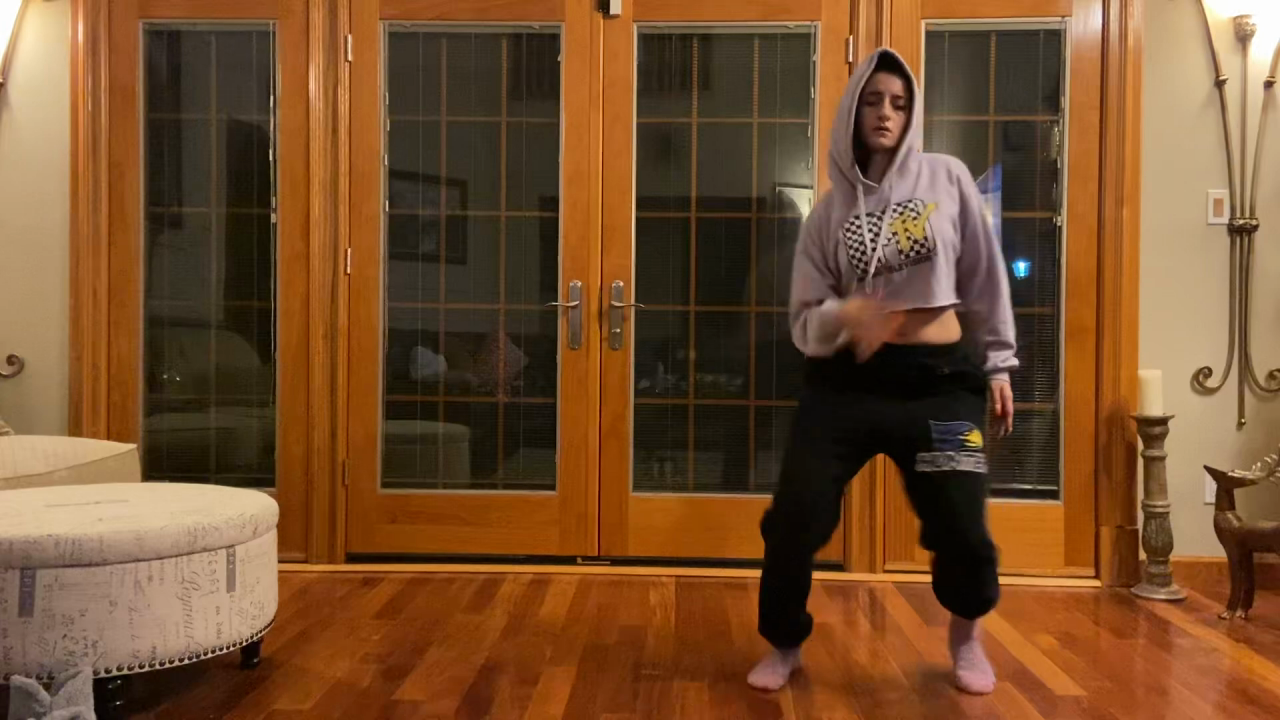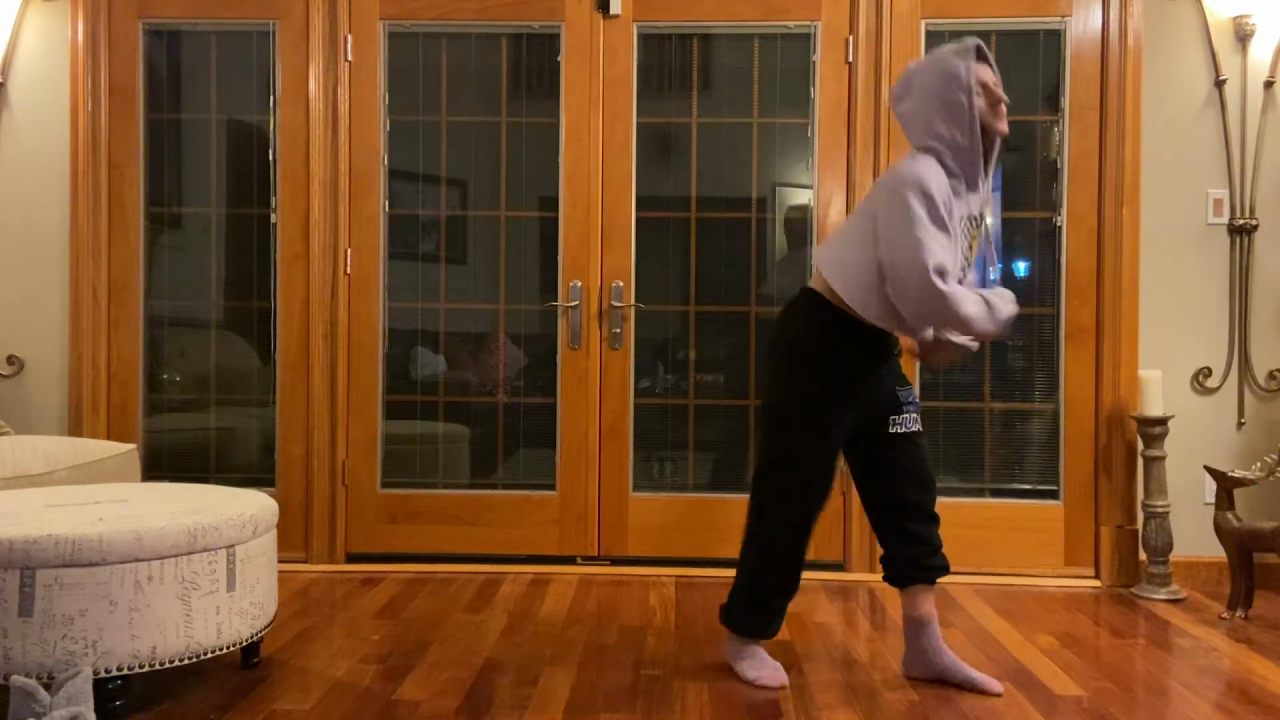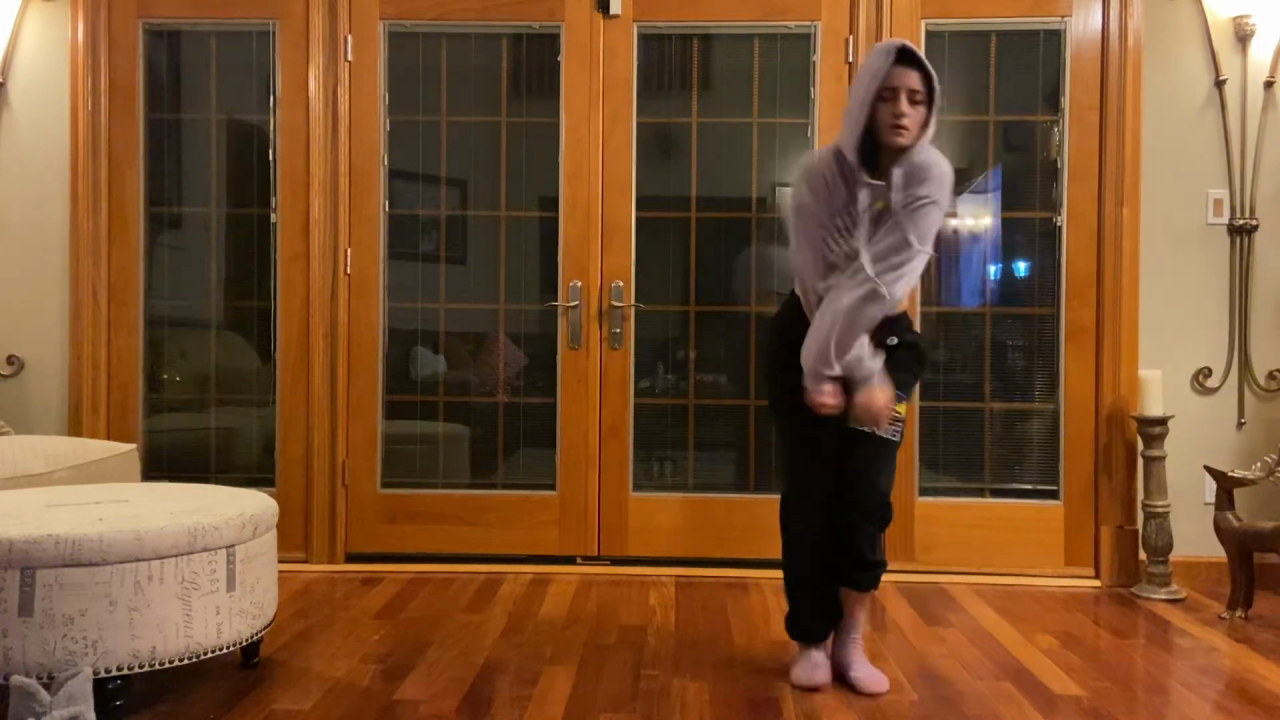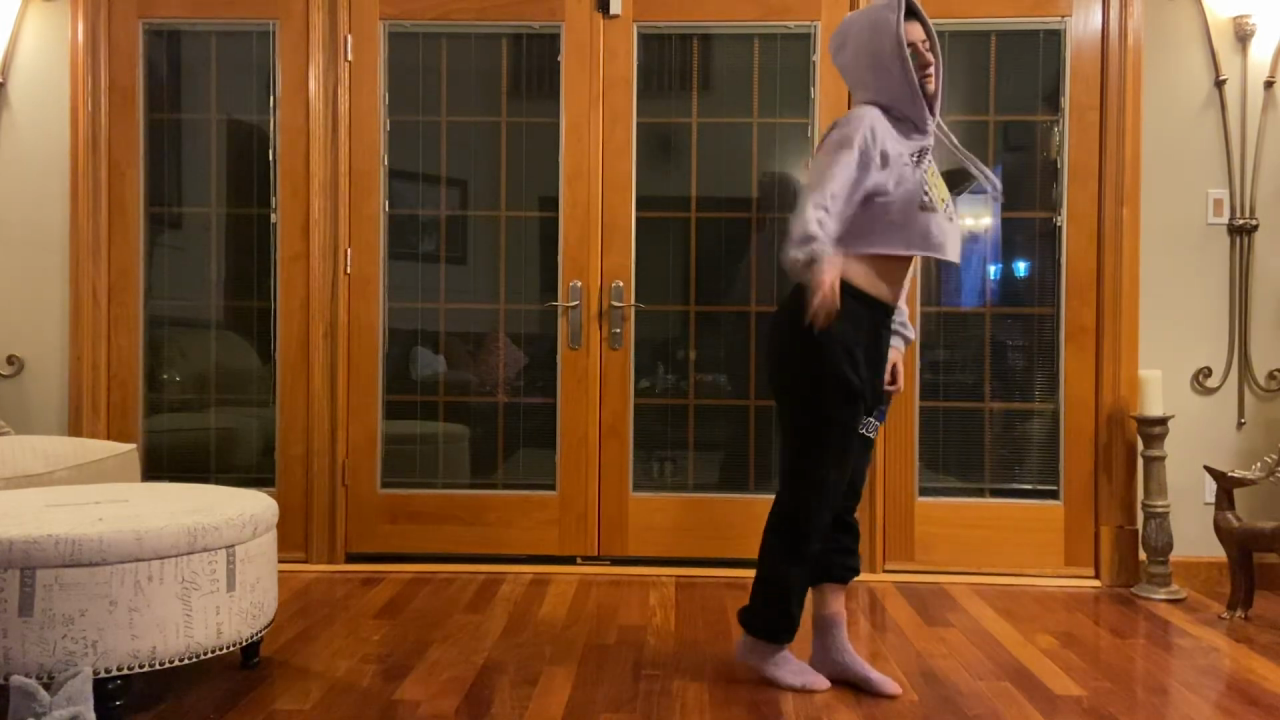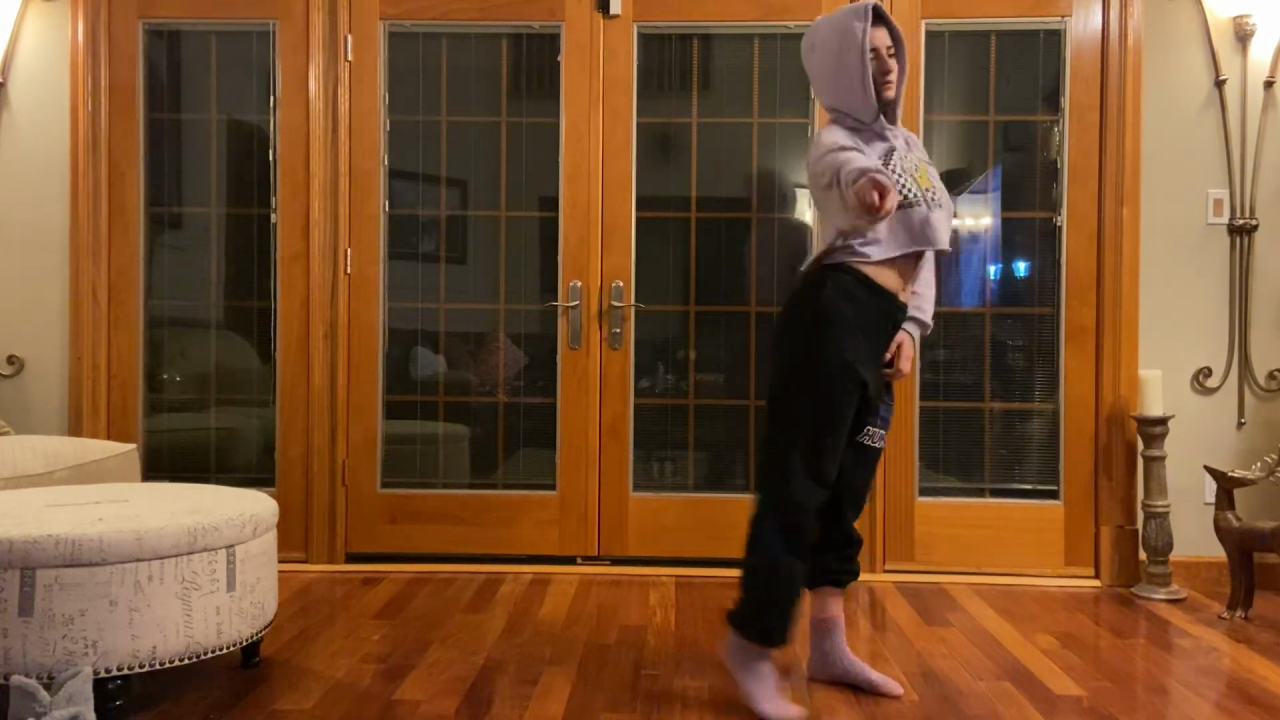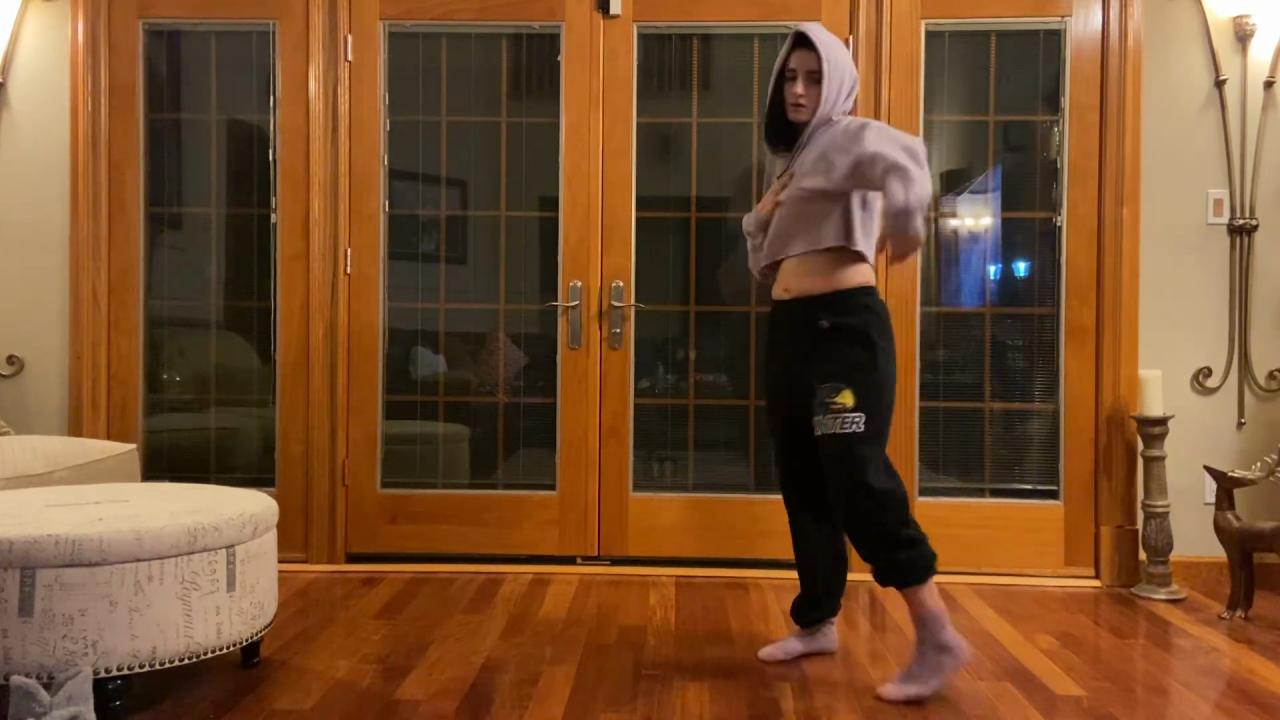
dt=0.7s
person 1, frame 1
left shoulder: (946, 178)
right shoulder: (828, 214)
left elbow: (986, 275)
right elbow: (807, 324)
left wrist: (999, 363)
right wrist: (838, 319)
left hip: (938, 378)
right hip: (848, 380)
left knee: (961, 532)
right knee: (796, 514)
left ankle: (965, 641)
right ankle: (783, 644)
person 1, frame 2
left shoulder: (971, 183)
right shoulder: (917, 182)
left elbow: (951, 297)
right elbow: (930, 298)
left wrist: (947, 335)
right wrist: (999, 309)
left hip: (874, 353)
right hip: (820, 344)
left knee: (908, 488)
right knee: (793, 494)
left ankle: (925, 646)
right ankle: (743, 633)
person 1, frame 3
left shoulder: (931, 175)
right shoulder: (821, 174)
left elbow: (884, 279)
right elbow: (822, 284)
left wrist: (828, 366)
right wrist: (861, 375)
left hip: (885, 340)
right hip: (804, 337)
left knee: (863, 492)
right knee: (807, 492)
left ankle: (853, 640)
right ankle: (813, 638)
person 1, frame 4
left shoulder: (911, 137)
right shoulder: (862, 129)
right elbow: (819, 205)
left wrist: (896, 337)
right wrist: (817, 265)
left hip: (865, 329)
right hip: (828, 323)
left knee: (837, 491)
right knee: (812, 486)
left ankle: (833, 646)
right ankle: (762, 634)
person 1, frame 5
left shoulder: (908, 144)
right shoulder: (837, 145)
left elbow: (920, 251)
right elbow: (849, 178)
left wrist: (913, 325)
right wrist: (865, 196)
left hip: (874, 329)
right hip: (834, 313)
left knee: (844, 491)
right knee: (801, 475)
left ankle: (827, 647)
right ankle: (752, 643)
person 1, frame 6
left shoulder: (844, 138)
right shoulder: (786, 159)
left elbow: (899, 152)
right elbow: (764, 263)
left wrist: (905, 211)
right wrist: (760, 218)
left hip: (846, 322)
right hip: (790, 328)
left knee: (861, 476)
right knee: (804, 485)
left ankle: (937, 635)
right ankle: (818, 622)
